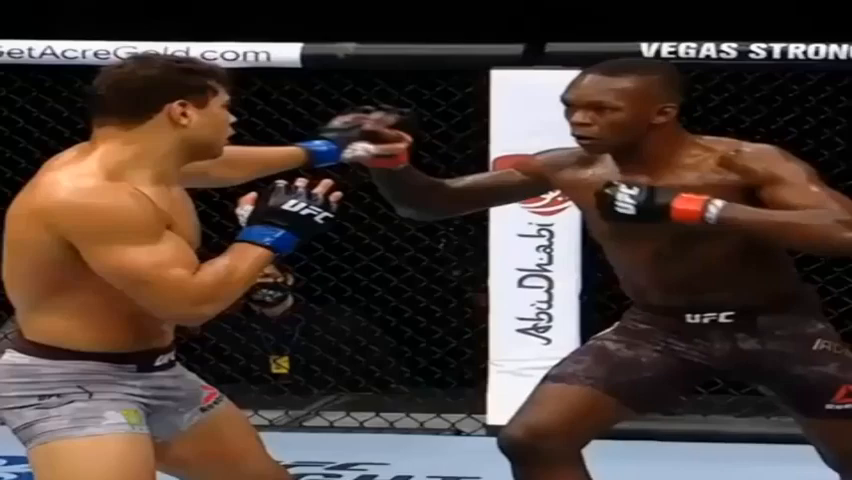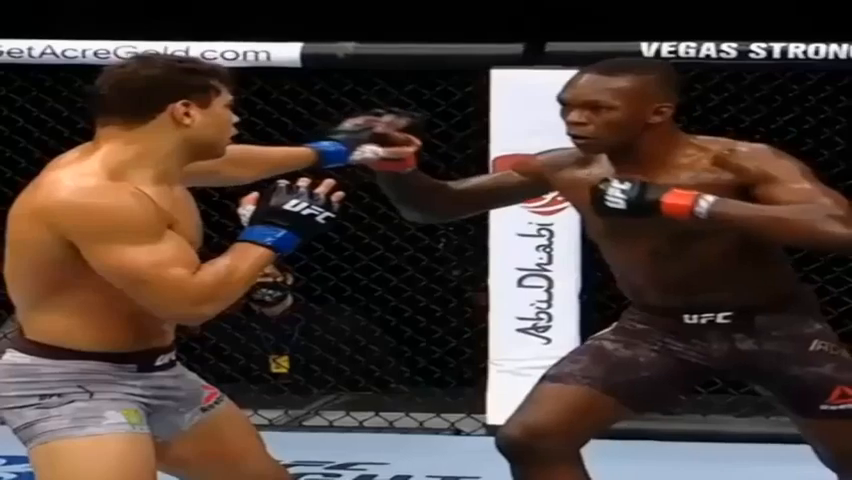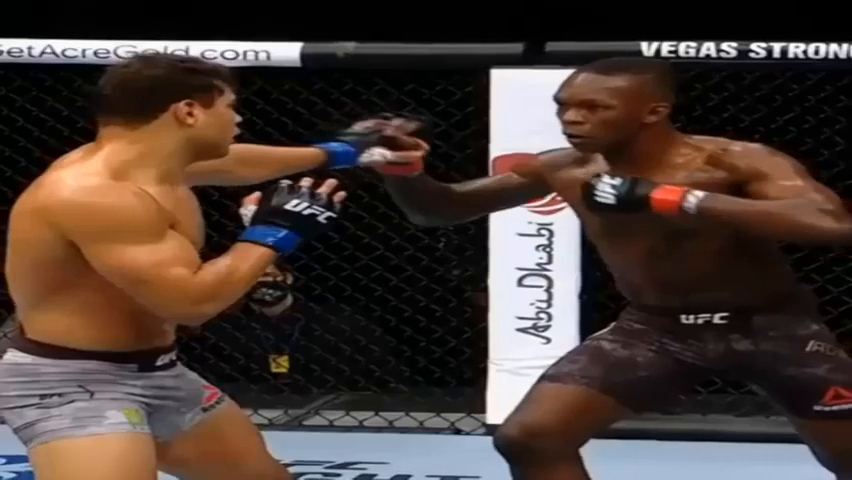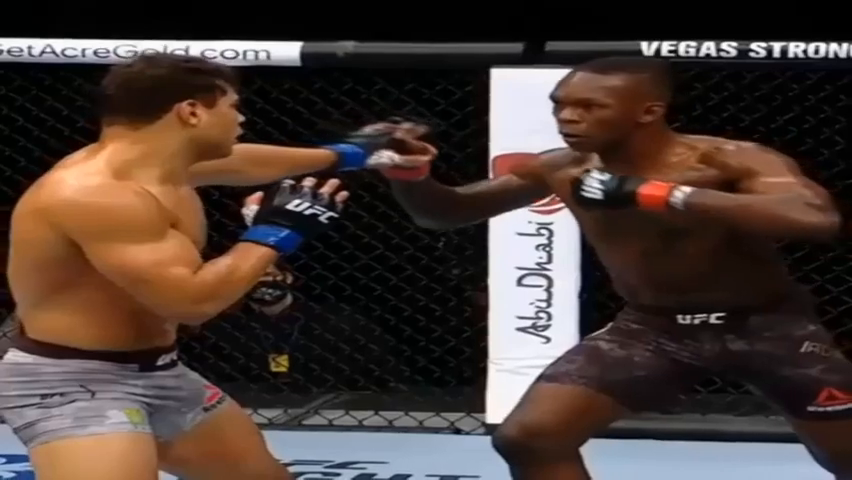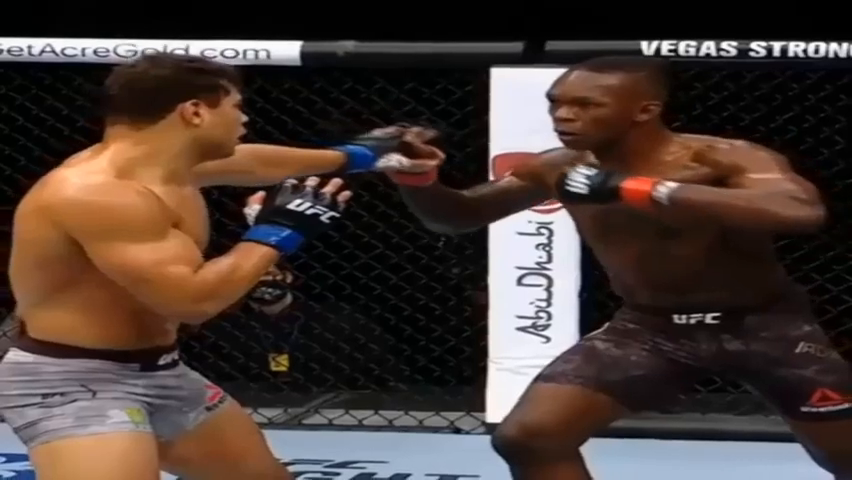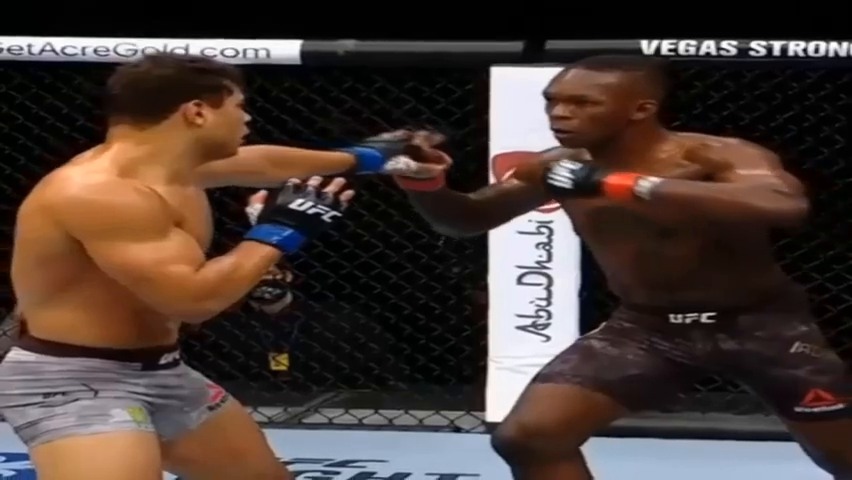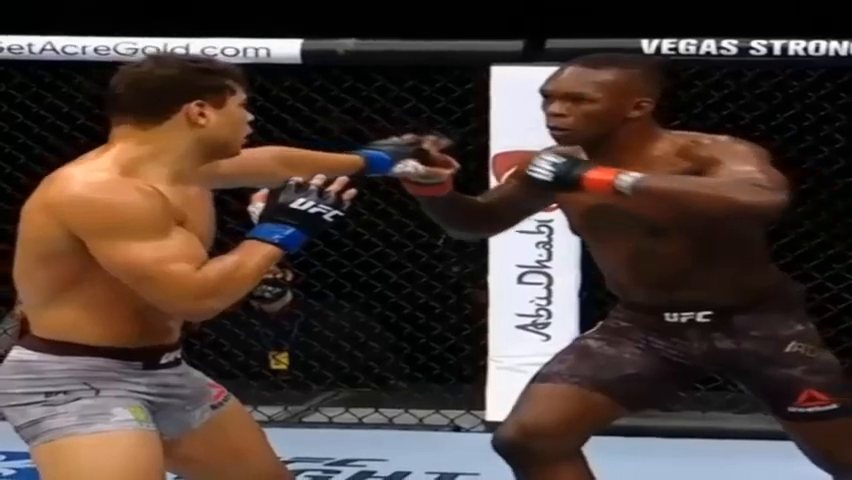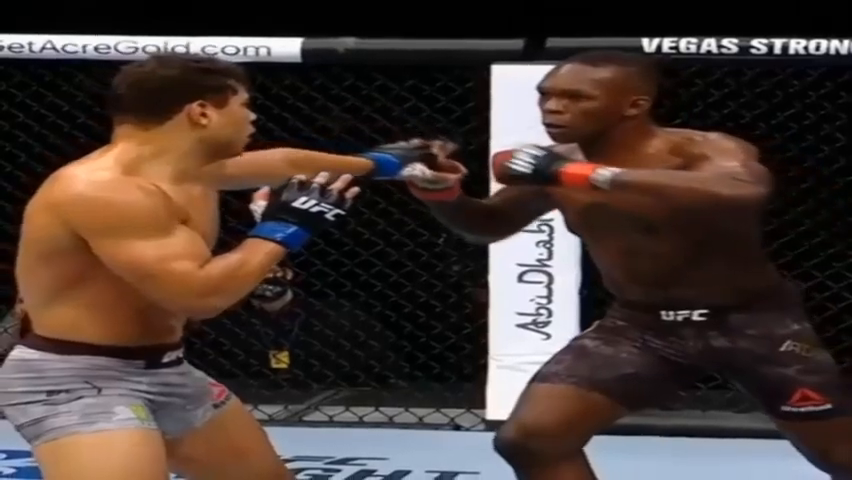
dt=0.2s
person 1, frame 1
left shoulder: (748, 164)
right shoulder: (569, 170)
right elbow: (432, 204)
left wrist: (690, 207)
right wrist: (388, 162)
right hip: (656, 326)
right knee: (530, 439)
person 1, frame 2
left shoulder: (743, 163)
right shoulder: (566, 170)
right elbow: (435, 207)
left wrist: (680, 202)
right wrist: (395, 167)
right hip: (654, 326)
right knee: (528, 439)
person 1, frame 3
left shoulder: (738, 162)
right shoulder: (562, 171)
right elbow: (441, 210)
left wrist: (668, 197)
right wrist: (401, 171)
right hip: (652, 326)
right knee: (527, 438)
person 1, frame 4
left shoulder: (733, 160)
right shoulder: (560, 170)
right elbow: (446, 213)
left wrist: (655, 193)
right wrist: (409, 175)
right hip: (649, 326)
right knee: (526, 438)
person 1, frame 5
left shoulder: (727, 158)
right shoulder: (559, 169)
left elbow: (804, 211)
right elbow: (456, 217)
left wrist: (639, 188)
right wrist: (416, 178)
left hip: (762, 323)
right hip: (645, 326)
right knee: (526, 438)
person 1, frame 6
left shoulder: (720, 156)
right shoulder: (558, 168)
left elbow: (786, 205)
right elbow: (466, 220)
left wrist: (620, 184)
right wrist: (423, 182)
left hip: (759, 322)
right hip: (643, 326)
right knee: (525, 438)
person 1, frame 7
left shoulder: (713, 153)
right shoulder: (558, 166)
left elbow: (767, 197)
right elbow: (476, 223)
left wrist: (604, 178)
right wrist: (431, 187)
left hip: (756, 321)
right hip: (640, 325)
right knee: (526, 438)
person 1, frame 8
left shoulder: (708, 150)
right shoulder: (556, 165)
left elbow: (744, 190)
right elbow: (488, 226)
left wrist: (587, 175)
right wrist: (439, 190)
left hip: (752, 320)
right hip: (637, 323)
right knee: (529, 439)
person 2, frame 1
left shoulder: (144, 162)
right shoulder: (86, 196)
left elbow: (217, 164)
right elbow: (190, 303)
left wrist: (316, 151)
right wrist: (270, 235)
left hip: (155, 374)
right hip: (68, 385)
person 2, frame 2
left shoulder: (148, 162)
right shoulder: (90, 196)
left elbow: (225, 162)
right elbow: (191, 303)
left wrist: (326, 152)
right wrist: (271, 234)
left hip: (157, 373)
right hip: (69, 385)
person 2, frame 3
left shoulder: (155, 162)
right shoulder: (92, 195)
left elbow: (231, 163)
right elbow: (192, 302)
left wrist: (333, 153)
right wrist: (273, 233)
left hip: (158, 373)
right hip: (69, 384)
person 2, frame 4
left shoulder: (162, 163)
right shoulder: (93, 195)
left elbow: (240, 162)
right elbow: (193, 301)
left wrist: (342, 155)
right wrist: (274, 233)
left hip: (160, 373)
right hip: (70, 384)
person 2, frame 5
left shoulder: (168, 163)
right shoulder: (95, 194)
left elbow: (251, 162)
right elbow: (193, 300)
left wrist: (352, 157)
right wrist: (276, 233)
left hip: (159, 373)
right hip: (70, 383)
person 2, frame 6
left shoulder: (176, 163)
right shoulder: (97, 193)
left elbow: (260, 162)
right elbow: (196, 299)
left wrist: (360, 159)
right wrist: (279, 232)
left hip: (162, 373)
right hip: (71, 383)
person 2, frame 7
left shoulder: (185, 166)
right shoulder: (99, 192)
left elbow: (271, 162)
right elbow: (198, 297)
left wrist: (370, 161)
right wrist: (281, 230)
left hip: (163, 372)
right hip: (73, 383)
person 2, frame 8
left shoulder: (194, 167)
right shoulder: (102, 192)
left elbow: (281, 162)
right elbow: (202, 295)
left wrist: (377, 163)
right wrist: (283, 228)
left hip: (164, 372)
right hip: (73, 380)
